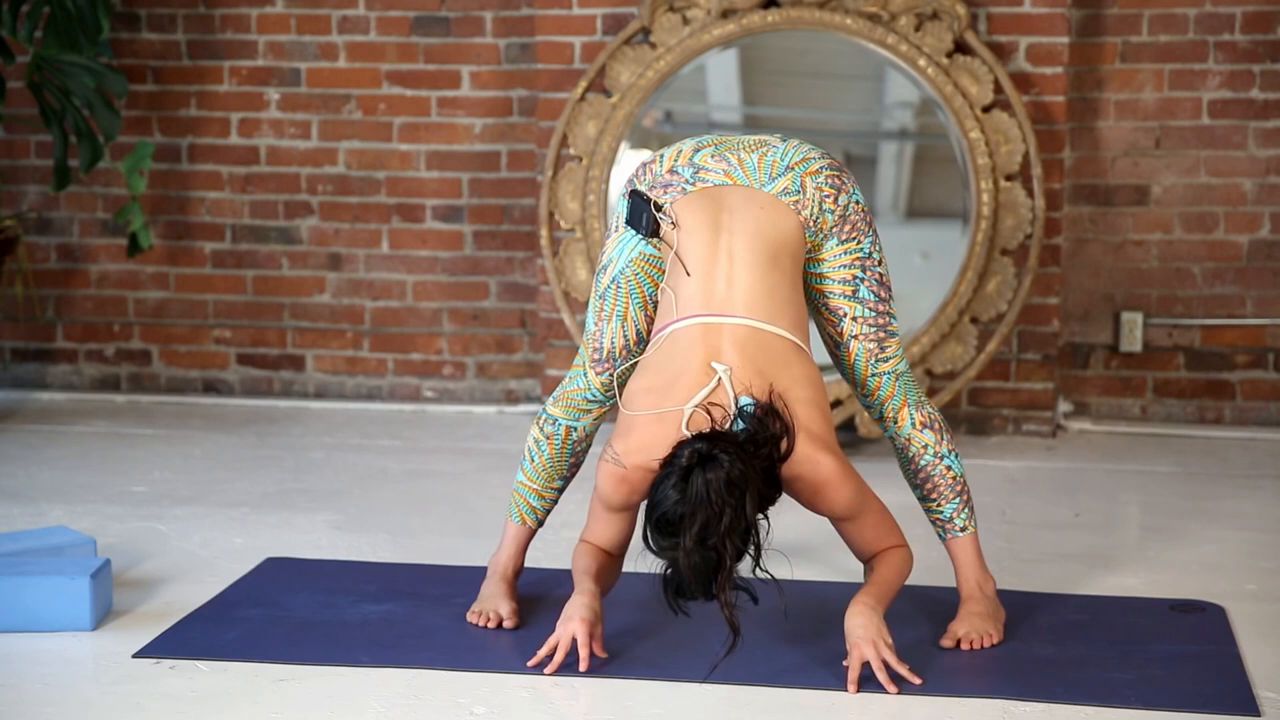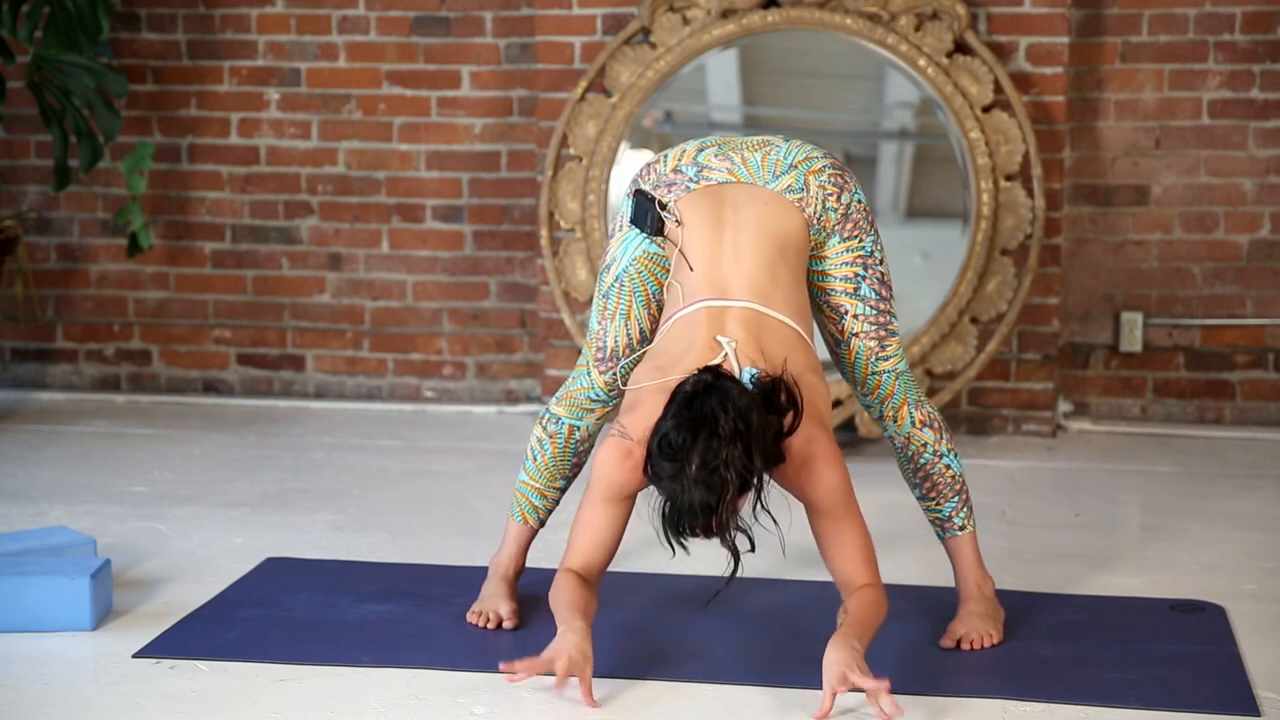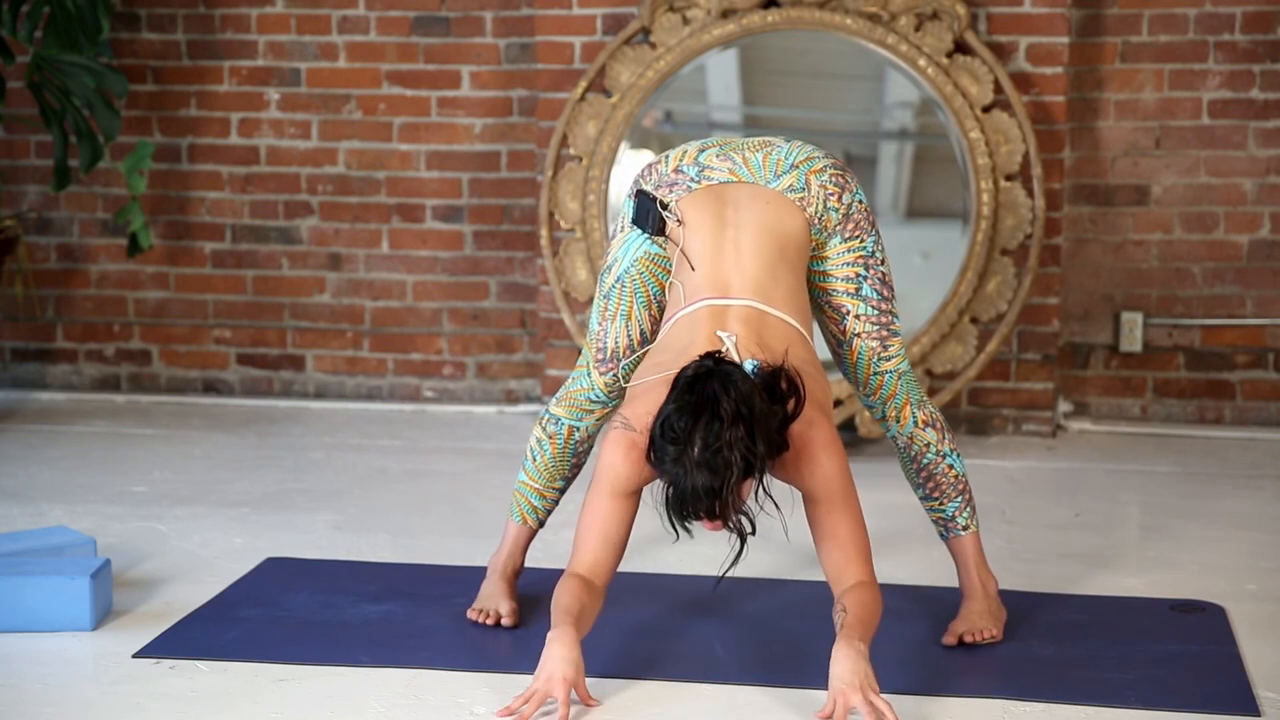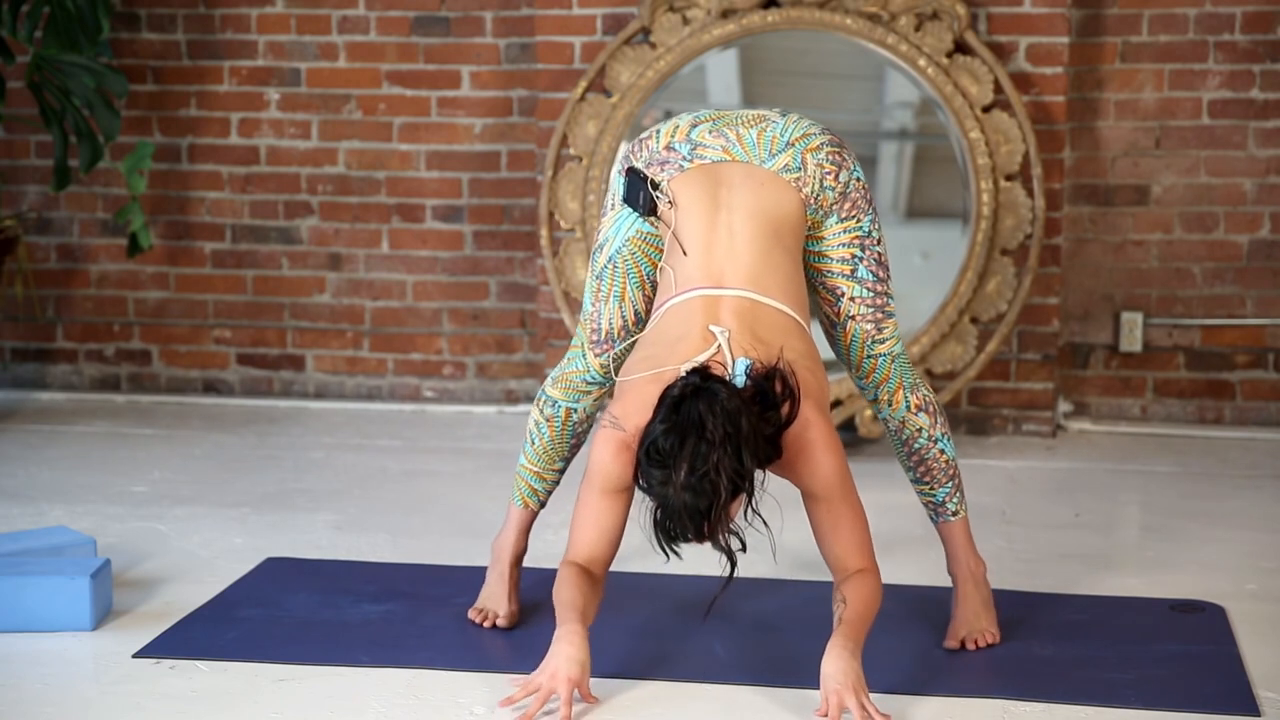
dt=0.7s
person 1, frame 1
left shoulder: (810, 457)
right shoulder: (634, 453)
left elbow: (890, 550)
right elbow: (599, 546)
left wrist: (864, 610)
right wrist: (585, 596)
left knee: (891, 392)
right knee: (587, 386)
left ankle: (975, 582)
right ankle: (504, 565)
person 1, frame 2
left shoulder: (804, 444)
right shoulder: (634, 434)
left elbow: (864, 586)
right elbow: (578, 572)
left wrist: (845, 647)
right wrist: (573, 633)
left knee: (890, 392)
right knee: (593, 386)
left ankle: (975, 584)
right ankle: (505, 565)
person 1, frame 3
left shoulder: (805, 435)
right shoulder: (635, 432)
left elbow: (856, 583)
right elbow: (585, 575)
left wrist: (851, 650)
right wrist: (562, 639)
left knee: (892, 392)
right knee: (593, 385)
left ankle: (977, 580)
right ankle: (506, 560)
person 1, frame 4
left shoulder: (800, 426)
right shoulder: (629, 422)
left elbow: (857, 571)
right elbow: (583, 564)
left wrist: (843, 653)
right wrist: (569, 637)
left knee: (884, 372)
right knee: (589, 366)
left ankle: (966, 566)
right ankle: (507, 551)
